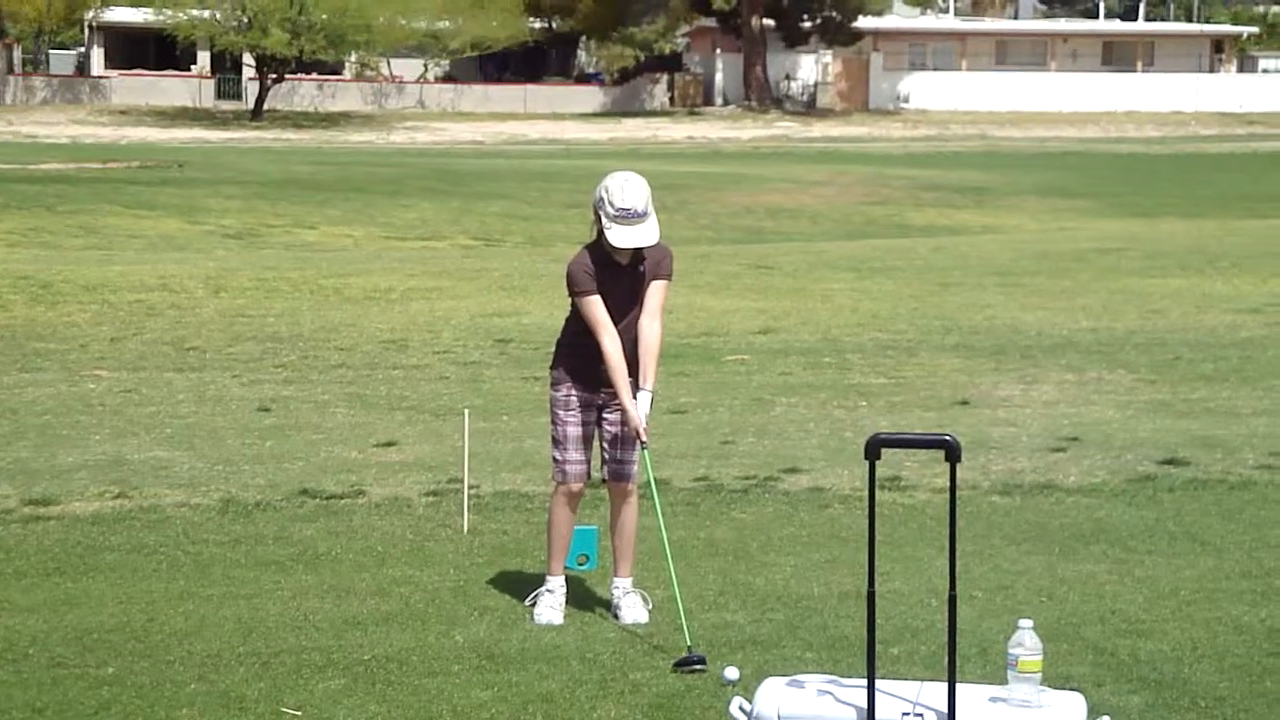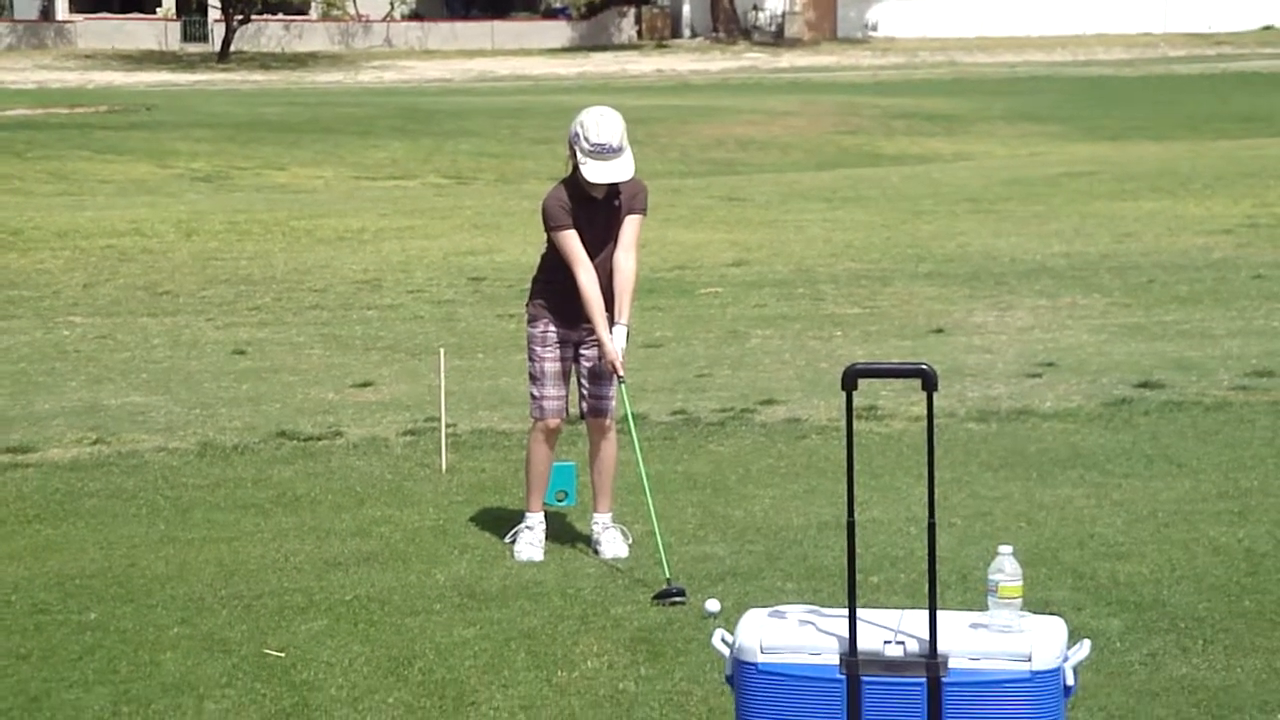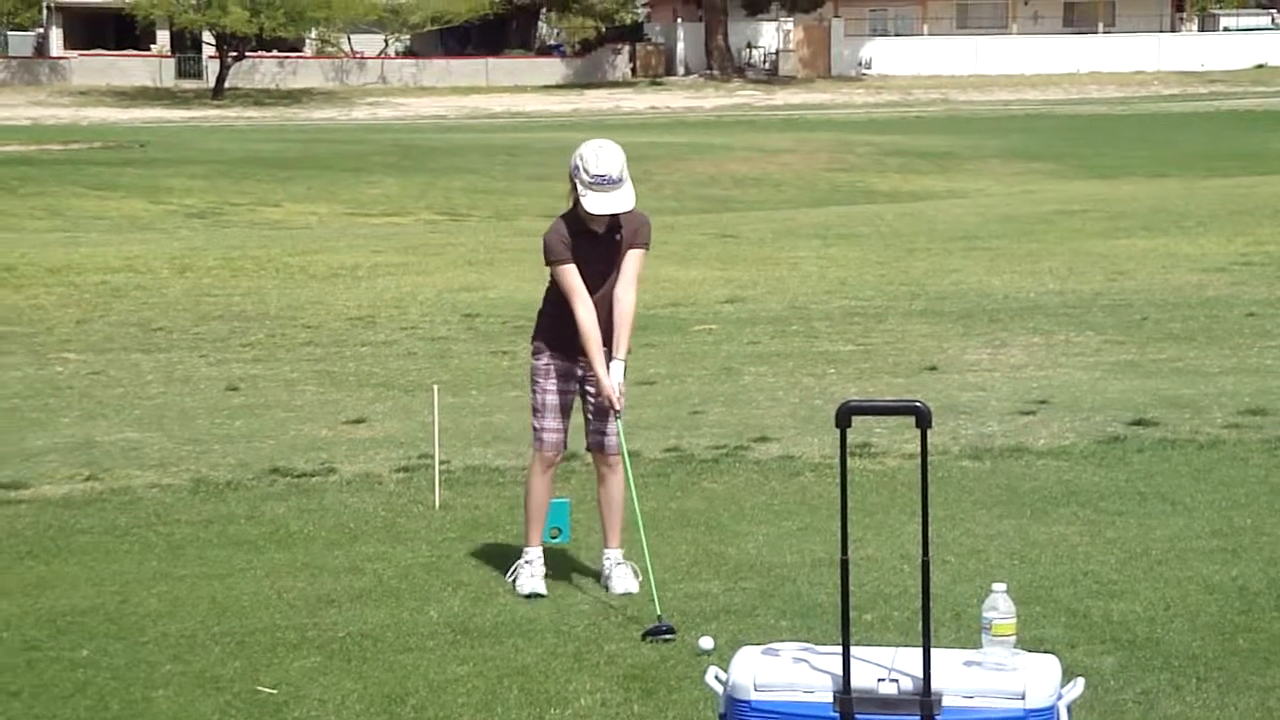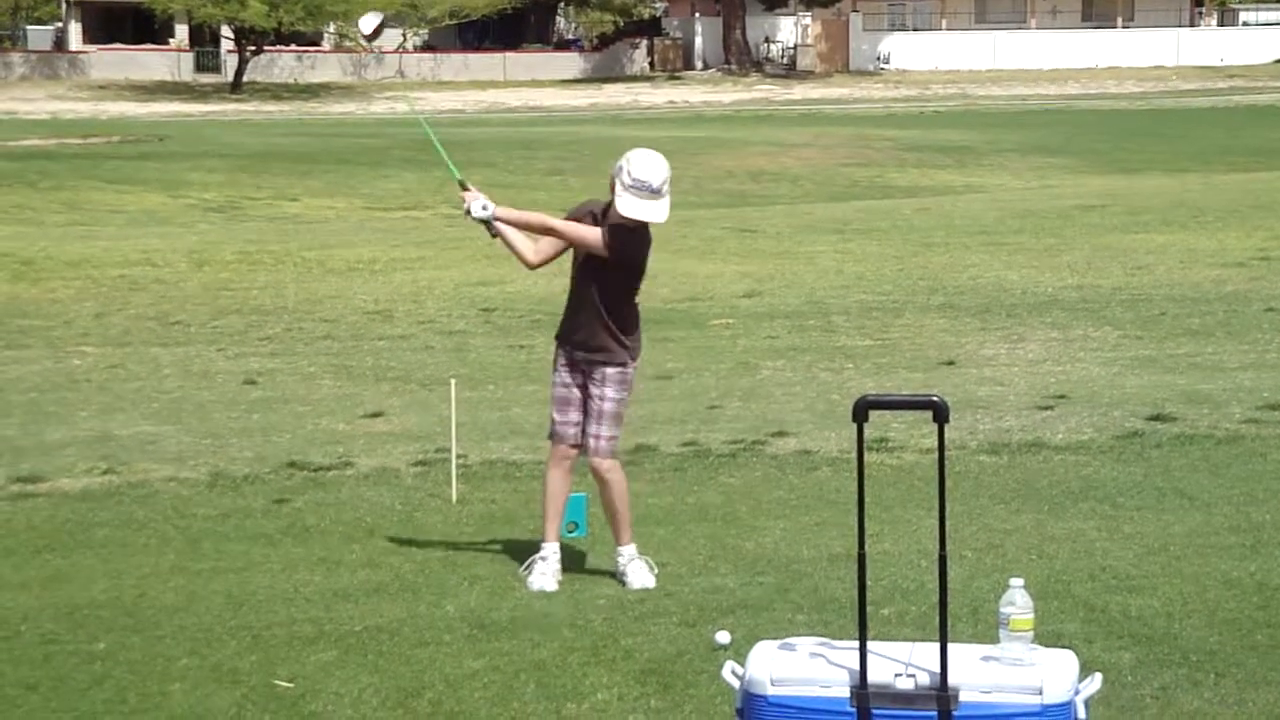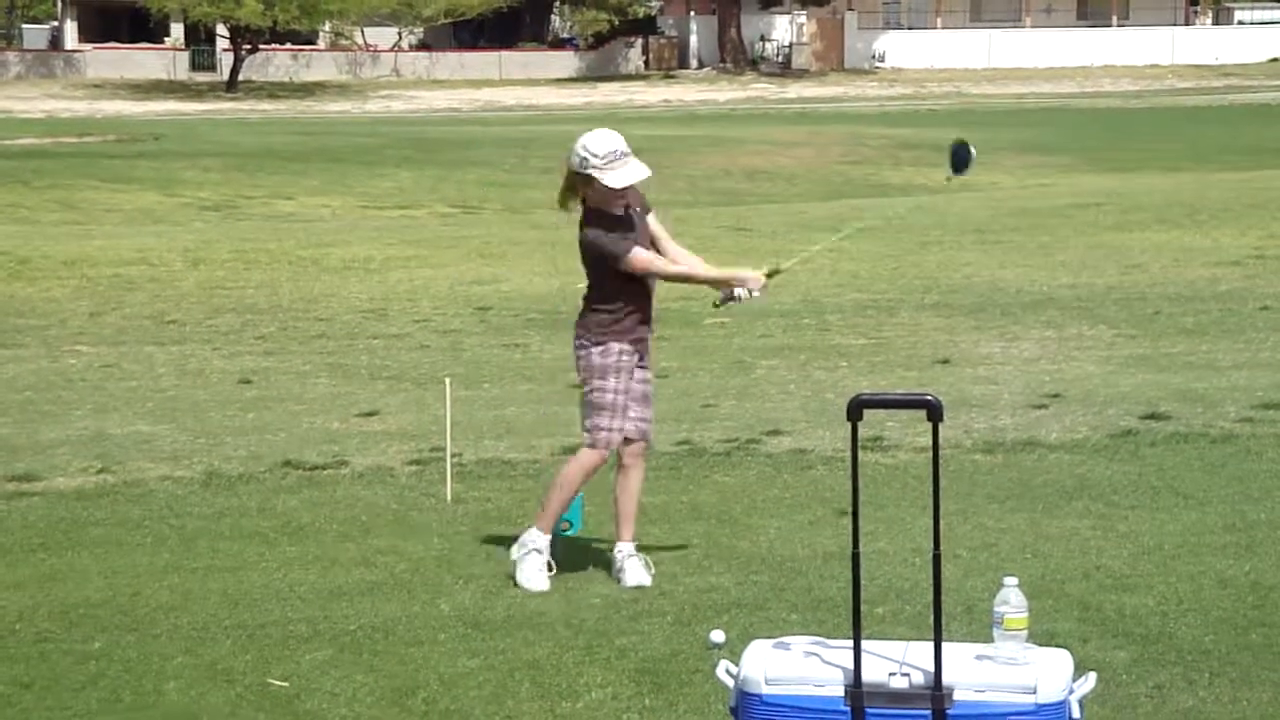
dt=1s
person 1, frame 1
left shoulder: (659, 257)
right shoulder: (582, 267)
left elbow: (650, 324)
right elbow: (607, 338)
left wrist: (645, 394)
right wrist: (628, 406)
left hip: (627, 382)
right hip: (576, 381)
left knee: (623, 484)
right knee: (570, 484)
left ankle: (623, 587)
right ankle: (553, 585)
person 1, frame 2
left shoulder: (633, 192)
right shoulder: (557, 202)
left elbow: (624, 259)
right elbow: (583, 271)
left wrist: (620, 328)
right wrist: (604, 338)
left hip: (602, 317)
right hip: (552, 317)
left knee: (602, 420)
right knee: (548, 421)
left ankle: (603, 522)
right ankle: (532, 521)
person 1, frame 3
left shoulder: (636, 226)
right shoulder: (558, 235)
left elbow: (624, 294)
right elbow: (582, 306)
left wrist: (618, 363)
right wrist: (601, 374)
left hip: (607, 352)
right hip: (556, 351)
left knee: (609, 456)
right knee: (547, 452)
left ankle: (614, 557)
right ankle: (532, 556)
person 1, frame 4
left shoulder: (632, 240)
right shoulder: (589, 214)
left elbow: (554, 230)
right elbow: (533, 256)
left wrist: (491, 209)
right wrist: (494, 216)
left hip: (611, 358)
right hip: (570, 349)
left knee: (601, 458)
right knee: (561, 450)
left ankle: (627, 553)
right ankle: (548, 553)
person 1, frame 5
left shoulder: (632, 205)
right shoulder: (598, 235)
left elbow: (674, 252)
right elbow: (665, 270)
left wrist: (726, 278)
right wrist: (732, 277)
left hip: (632, 341)
right hip: (602, 344)
left knee: (634, 445)
right knee: (601, 446)
left ankle: (625, 549)
right ankle: (534, 539)
